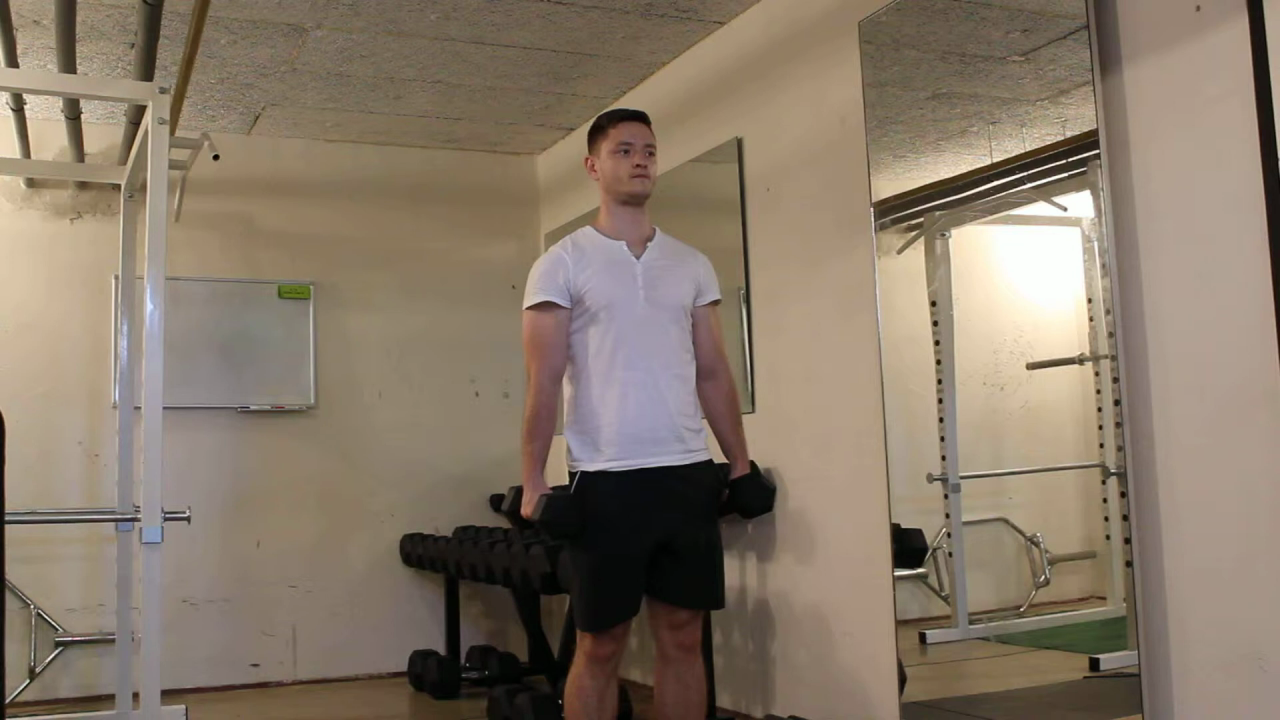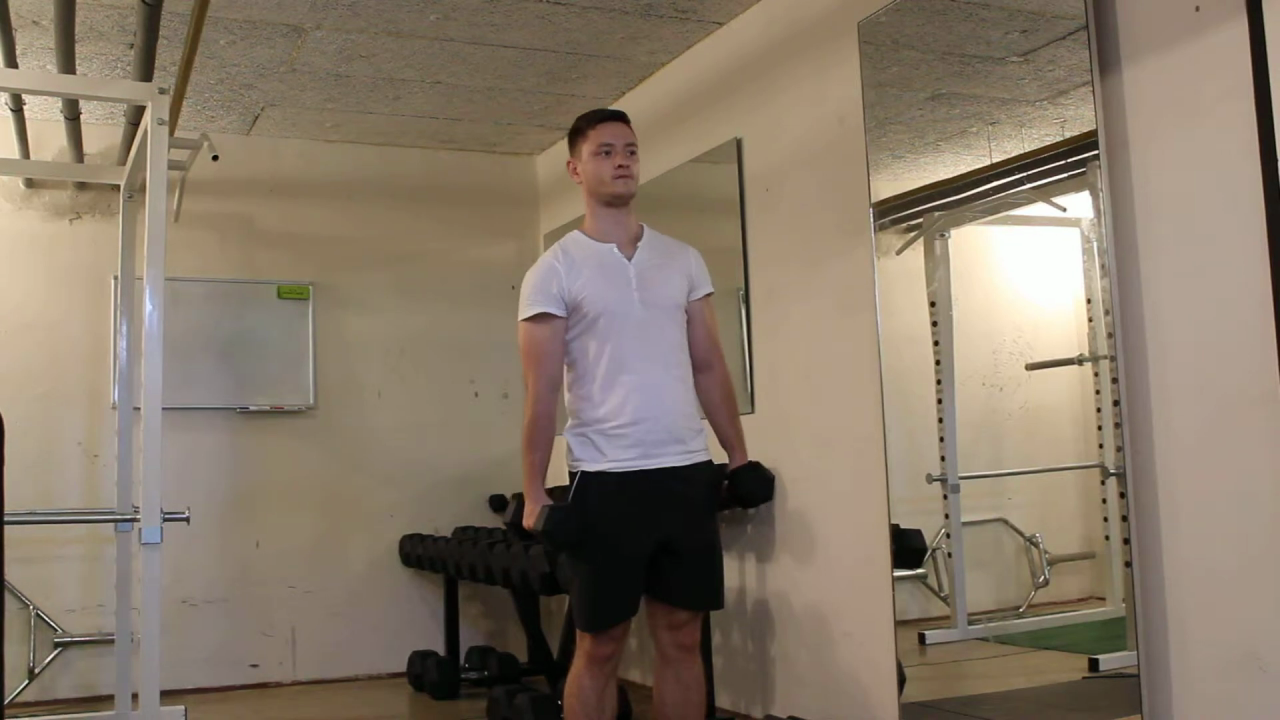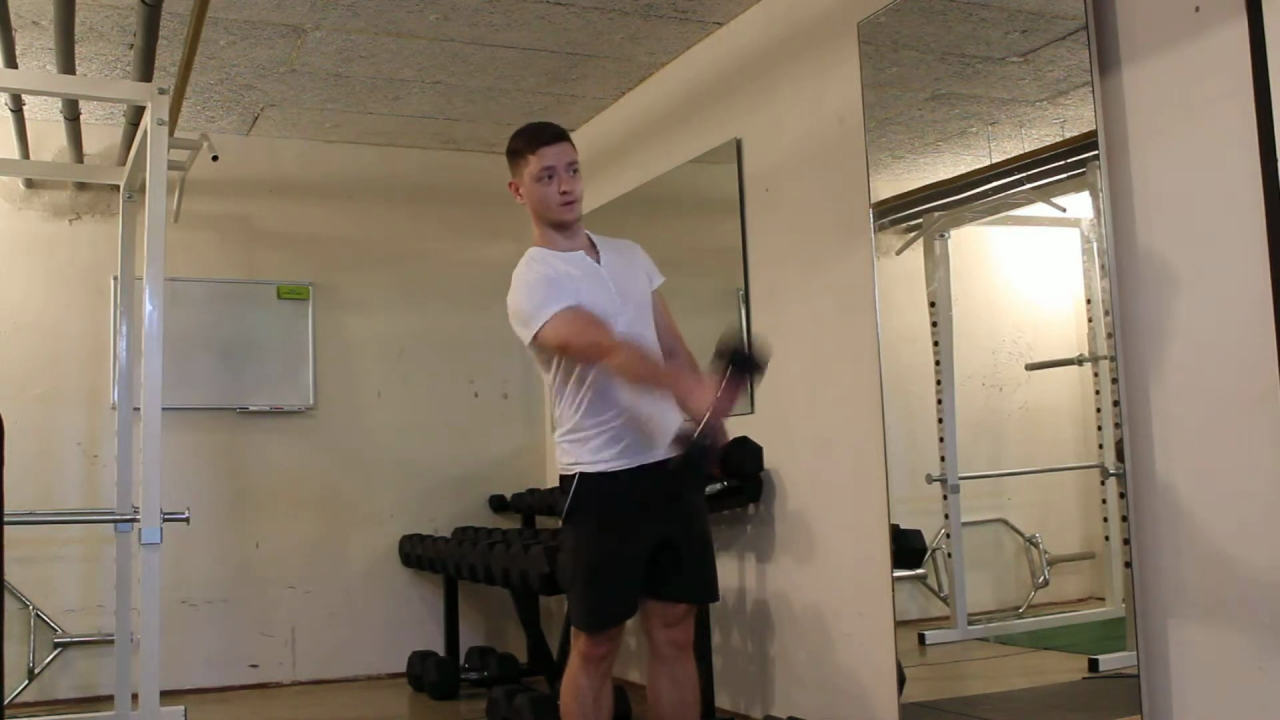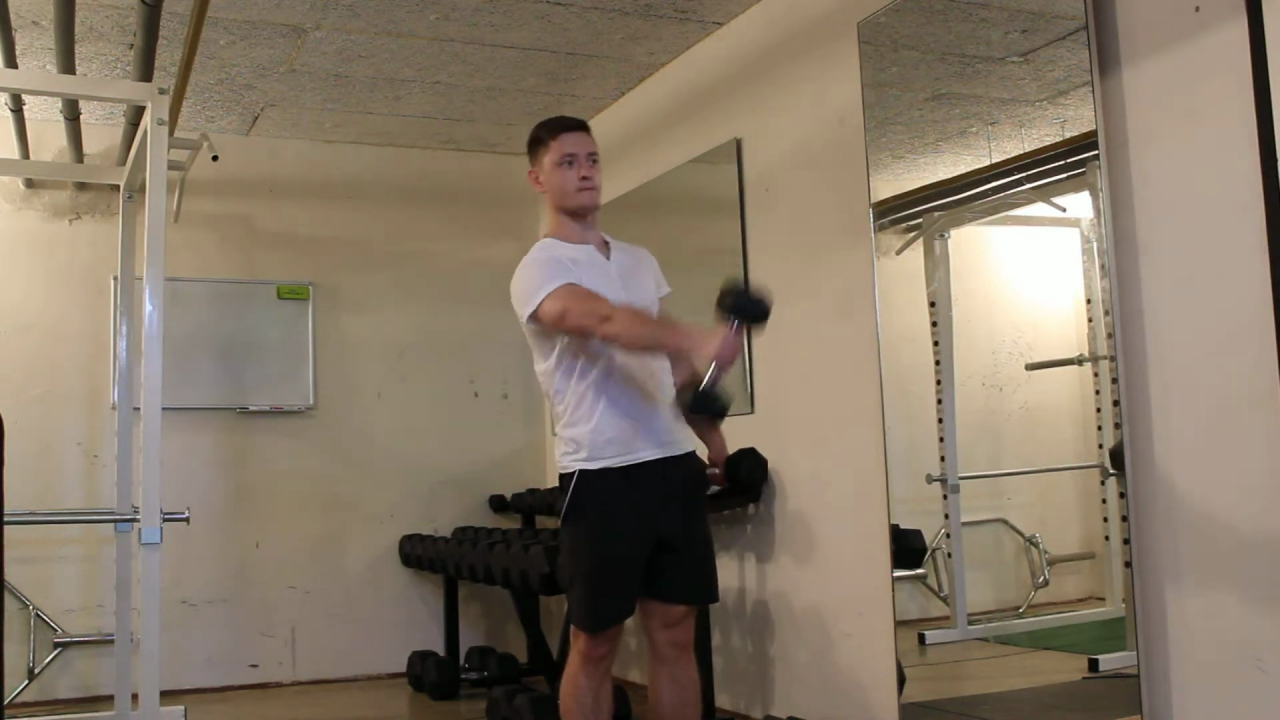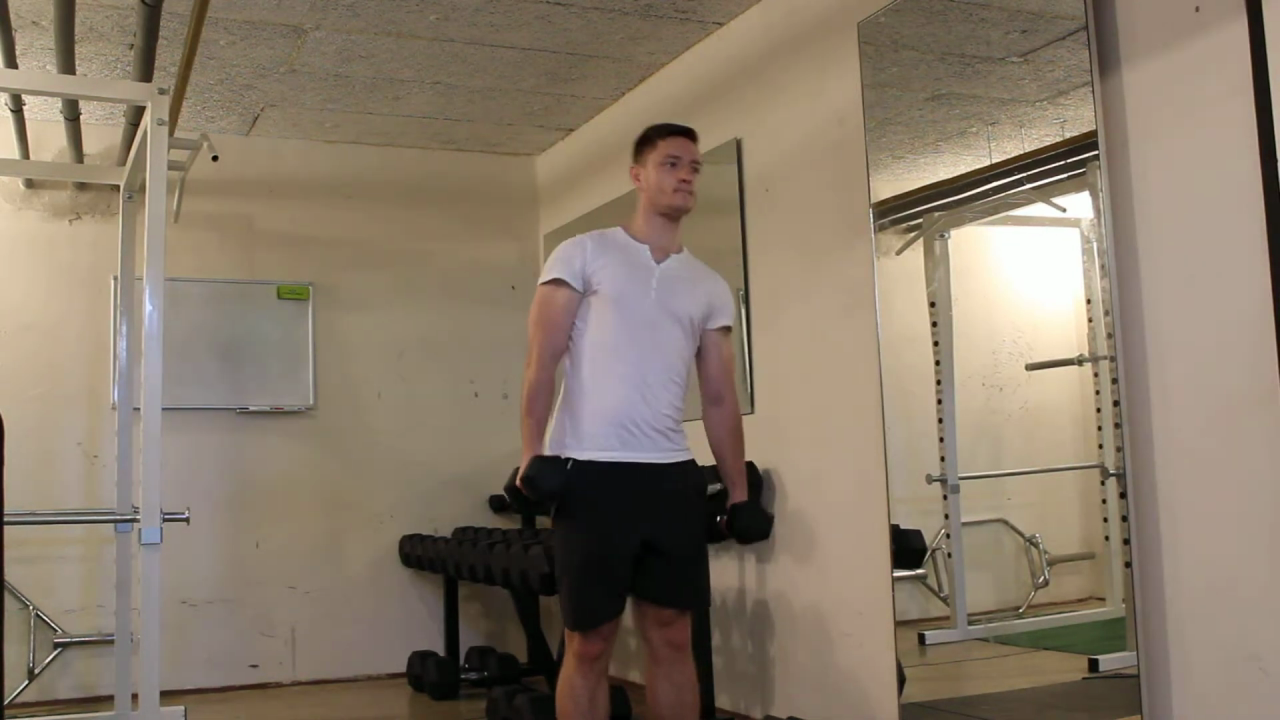
dt=1s
person 1, frame 1
left shoulder: (691, 264)
right shoulder: (563, 263)
left elbow: (713, 373)
right elbow: (544, 381)
left wrist: (741, 462)
right wrist: (533, 480)
left hip: (688, 473)
right hip: (607, 479)
left knee: (683, 637)
right knee: (600, 645)
person 1, frame 2
left shoulder: (682, 259)
right shoulder: (555, 270)
left elbow: (709, 366)
right elbow: (541, 392)
left wrist: (738, 454)
right wrist: (535, 492)
left hip: (688, 474)
right hip: (607, 481)
left knee: (682, 637)
right knee: (600, 646)
person 1, frame 3
left shoulder: (629, 256)
right shoulder: (534, 283)
left elbow: (672, 350)
right elbow: (608, 350)
left wrist: (716, 431)
right wrist: (689, 394)
left hip: (672, 466)
right hip: (603, 479)
left knee: (674, 633)
right knee: (595, 646)
person 1, frame 4
left shoulder: (639, 259)
right shoulder: (538, 271)
right elbow: (608, 321)
left wrist: (714, 441)
right wrist: (695, 335)
left hip: (672, 466)
right hip: (601, 477)
left knee: (675, 633)
right knee: (595, 644)
person 1, frame 5
left shoulder: (709, 286)
right shoulder: (584, 253)
left elbow: (719, 397)
right elbow: (542, 362)
left wrist: (739, 488)
right wrist: (531, 455)
left hip: (672, 476)
right hip: (593, 474)
left knee: (672, 637)
right knee: (589, 644)
